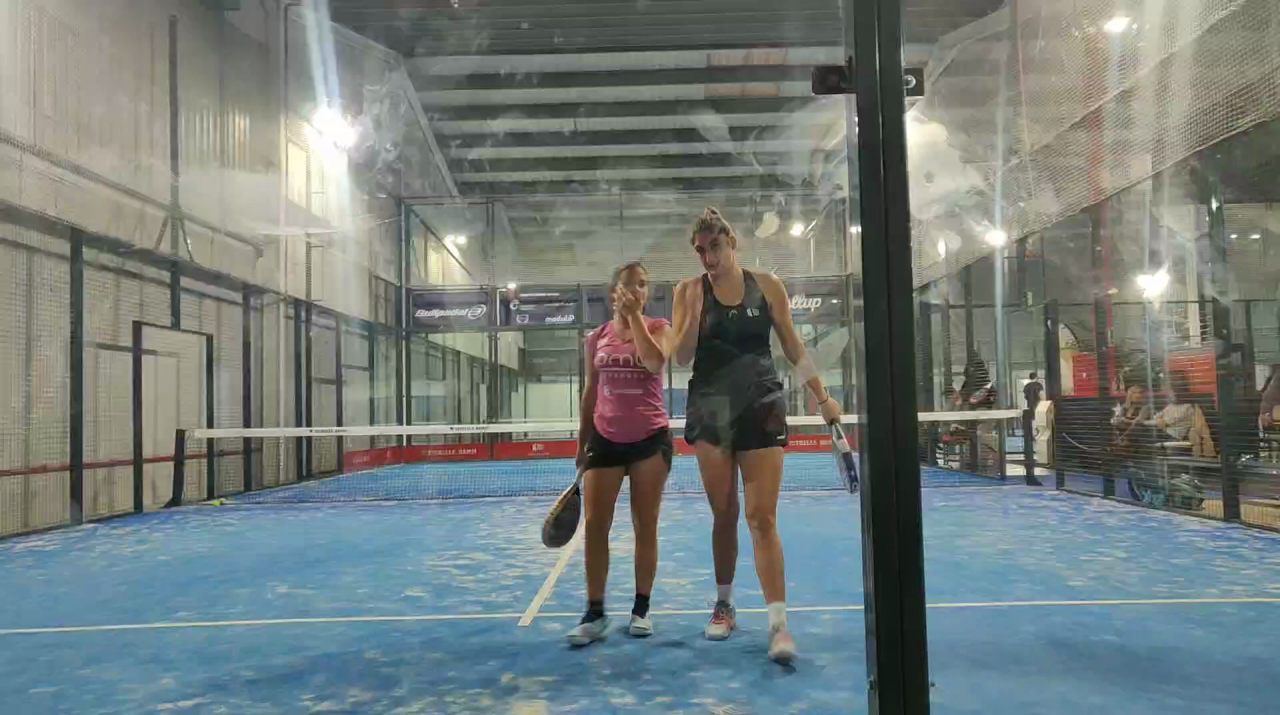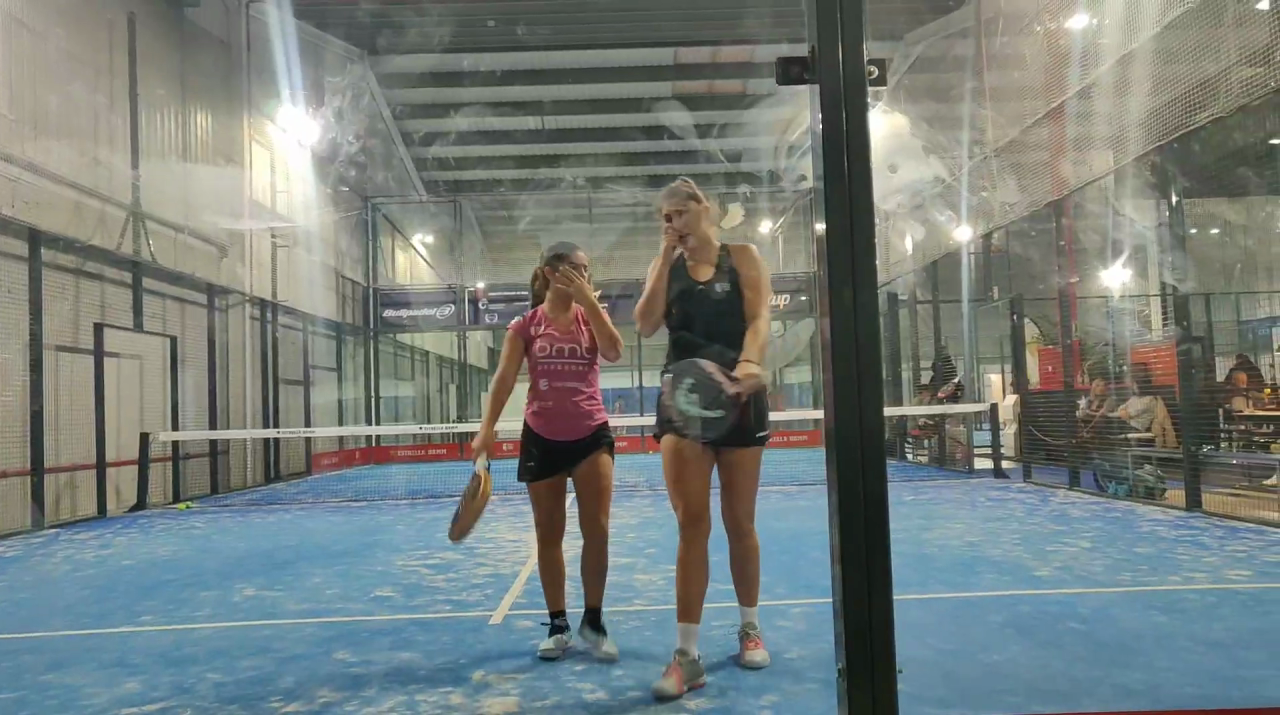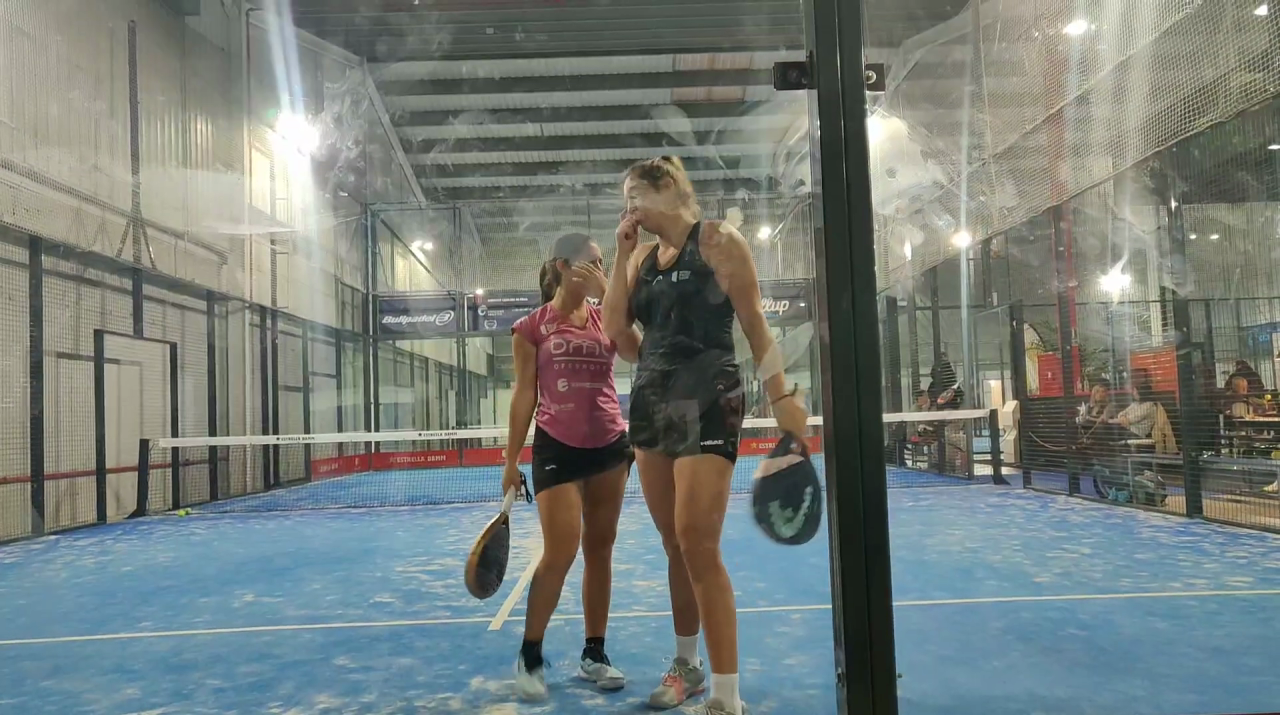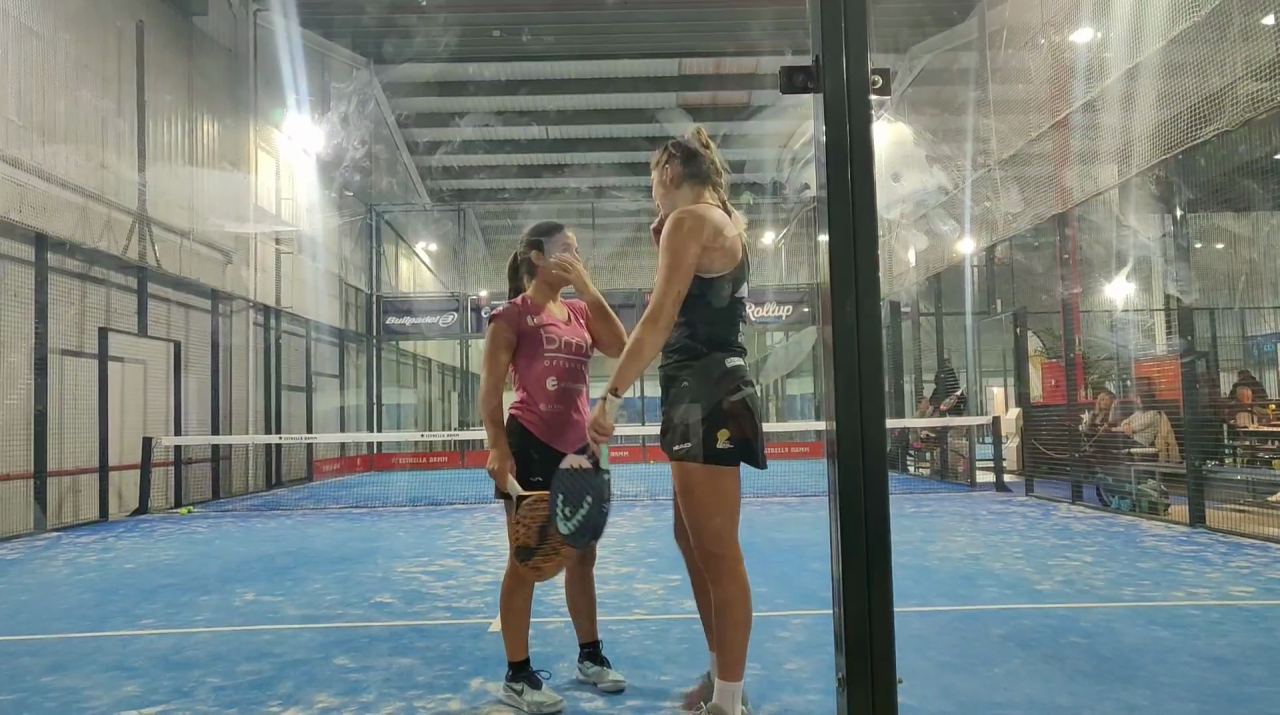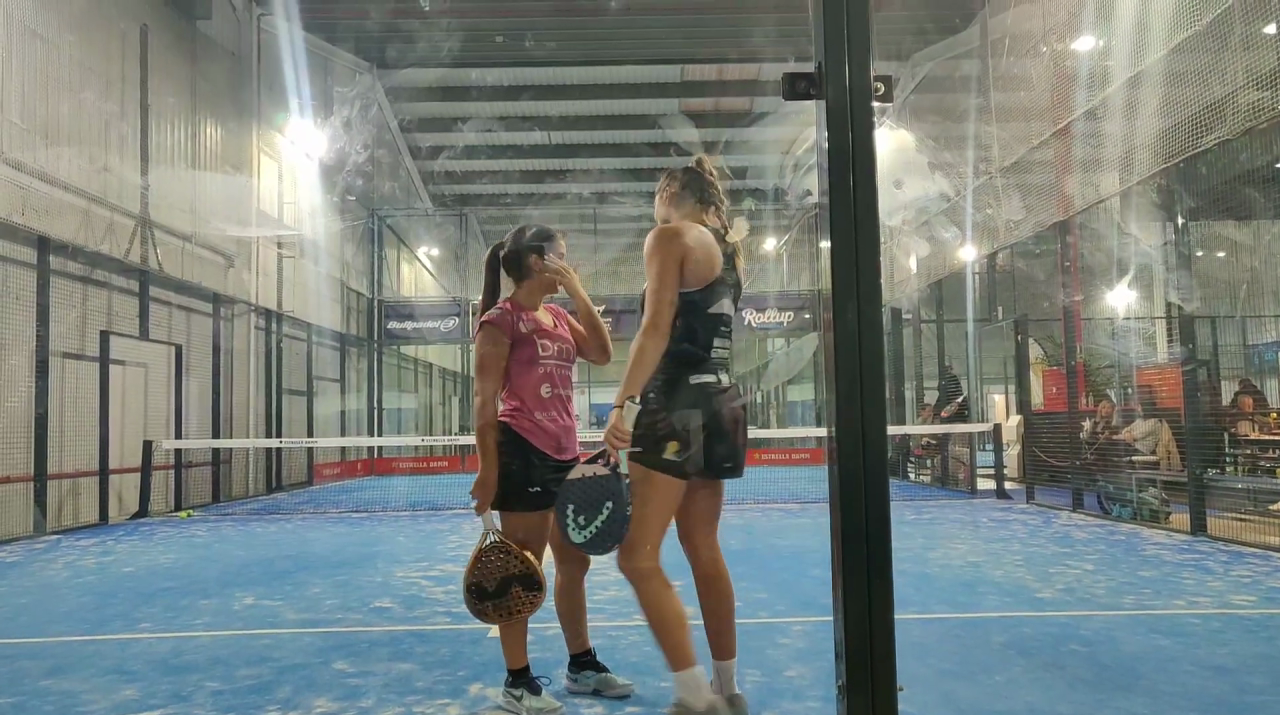
dt=0.7s
person 1, frame 1
left shoulder: (766, 286)
right shoulder: (689, 291)
left elbow: (793, 347)
right elbow: (681, 355)
left wrist: (822, 397)
right wrist: (697, 306)
left hip: (761, 406)
right hip: (711, 408)
left knee: (761, 517)
right knee: (724, 513)
left ankle: (778, 626)
right ankle: (724, 603)
person 1, frame 2
left shoulder: (742, 257)
right shoulder: (665, 266)
left elbow: (759, 318)
right elbow: (645, 325)
left wrist: (750, 362)
right wrist: (665, 257)
left hip: (736, 397)
left knee: (739, 522)
right knee: (691, 524)
left ankle: (750, 627)
right ankle: (687, 655)
person 1, frame 3
left shoulder: (714, 237)
right shoulder: (641, 257)
left elbow: (751, 317)
right elbow: (614, 328)
left wrist: (780, 389)
right wrist: (624, 254)
left hip: (706, 401)
right hip: (651, 402)
left knee: (697, 545)
right knee: (677, 544)
right ankle: (687, 663)
person 1, frame 4
left shoulder: (689, 220)
right shoulder: (721, 222)
left elbow: (660, 319)
left wrist: (611, 396)
left hip: (706, 398)
right hip: (702, 399)
left knee: (717, 555)
right knee: (695, 547)
person 1, frame 5
left shoulder: (668, 238)
right shoulder: (726, 251)
left elbow: (656, 327)
left wrist: (621, 403)
left hip: (676, 407)
right hip: (716, 407)
left knee: (637, 558)
right knee: (704, 552)
person 2, frame 1
left shoulder: (657, 327)
right shoulder: (596, 338)
left elbow: (655, 362)
right elbow: (589, 393)
left wrist: (635, 315)
right wrist: (582, 442)
left hip: (650, 438)
right hip: (604, 439)
left knee: (645, 526)
right knee: (595, 524)
left ankle: (641, 608)
right ankle: (595, 612)
person 2, frame 2
left shoulder: (592, 315)
right shoulder: (525, 326)
left elbow: (613, 352)
right elbow: (504, 378)
left wrist: (588, 300)
right wrist: (486, 429)
left hip: (591, 435)
right hip: (542, 439)
left knee: (597, 530)
right knee: (548, 535)
left ankle: (594, 619)
right ankle: (559, 625)
person 2, frame 3
left shoulder: (603, 317)
right shoulder: (533, 326)
left elbow: (634, 350)
right elbow: (524, 395)
left wrist: (607, 295)
right wrist: (512, 460)
left hip: (609, 444)
right hip: (557, 446)
left knee: (599, 549)
right knee: (560, 550)
left ankle: (594, 653)
right ankle: (530, 653)
person 2, frame 4
left shoulder: (580, 311)
right shoulder: (512, 315)
left elbow: (618, 348)
right elbow: (491, 387)
left wrist: (588, 288)
right wrist: (498, 447)
left hip: (577, 447)
right hip: (532, 446)
left knee: (582, 558)
left ankle: (590, 657)
right ankle: (517, 675)
person 2, frame 5
left shoulder: (559, 316)
right shoulder: (501, 320)
left elbow: (602, 353)
right elbow: (485, 399)
left wrist: (581, 296)
right wrist: (488, 469)
left hip: (565, 455)
right hip: (524, 455)
left knee: (574, 563)
left ankle: (582, 665)
